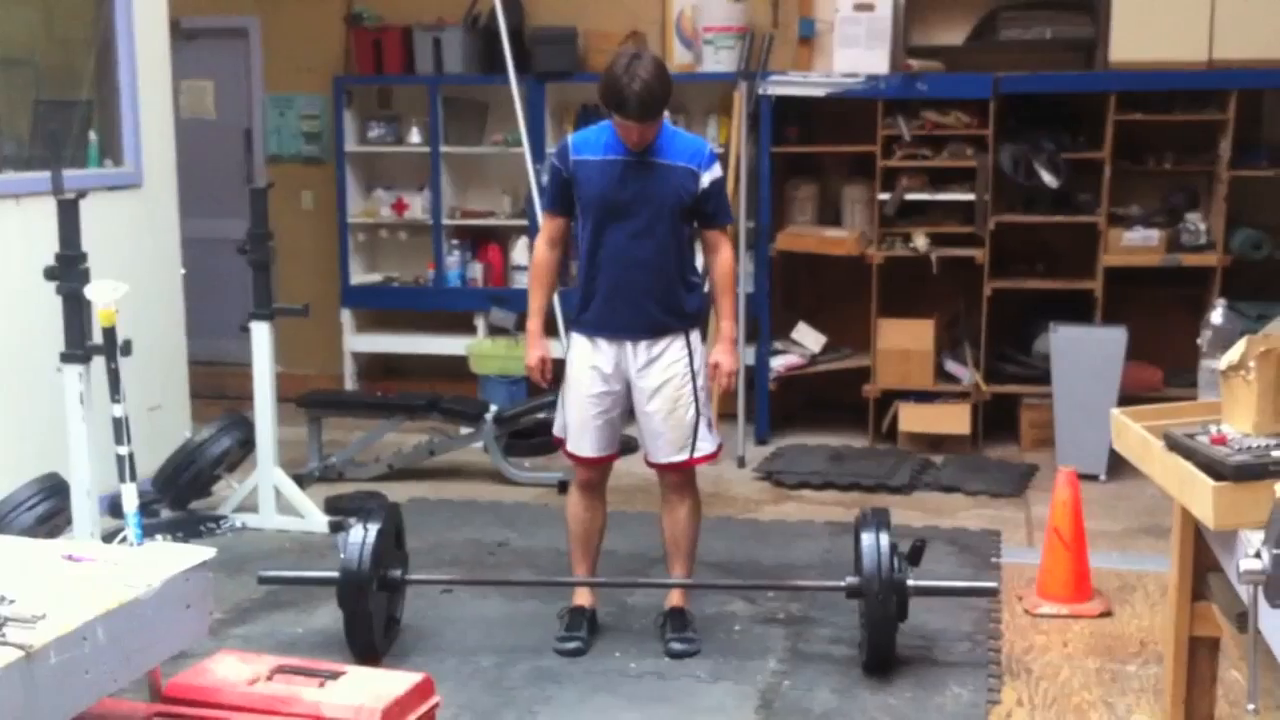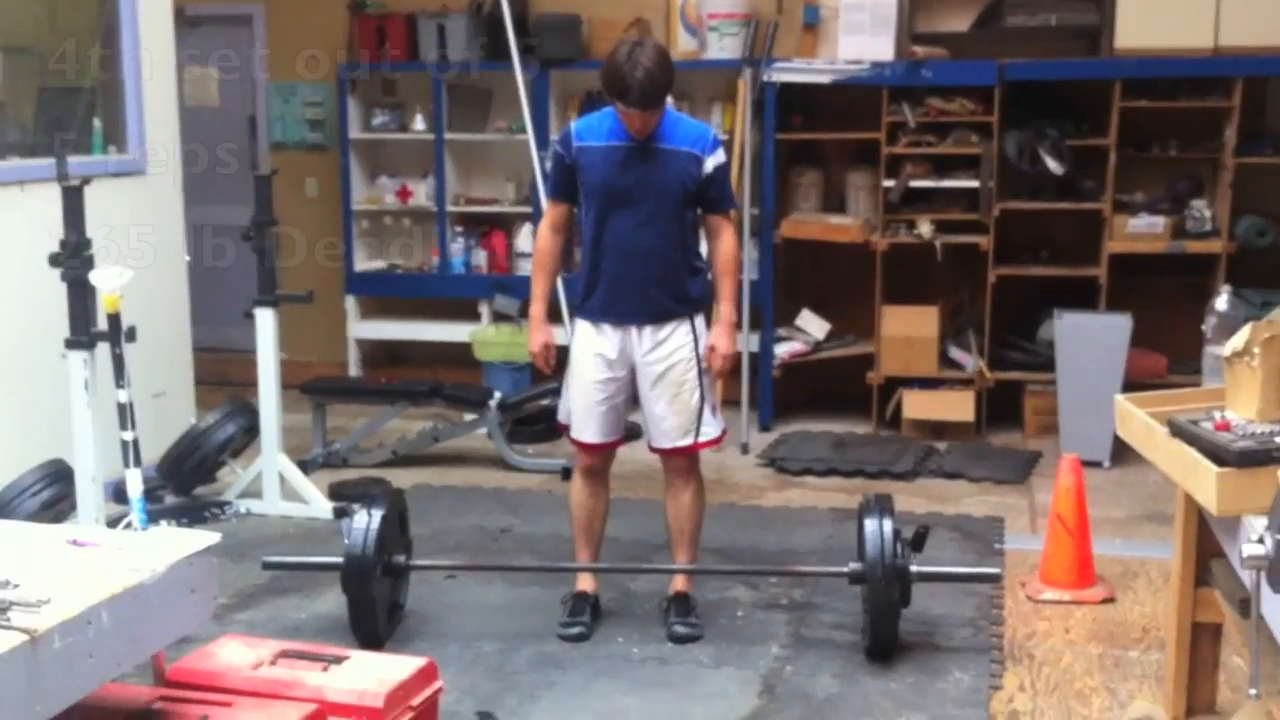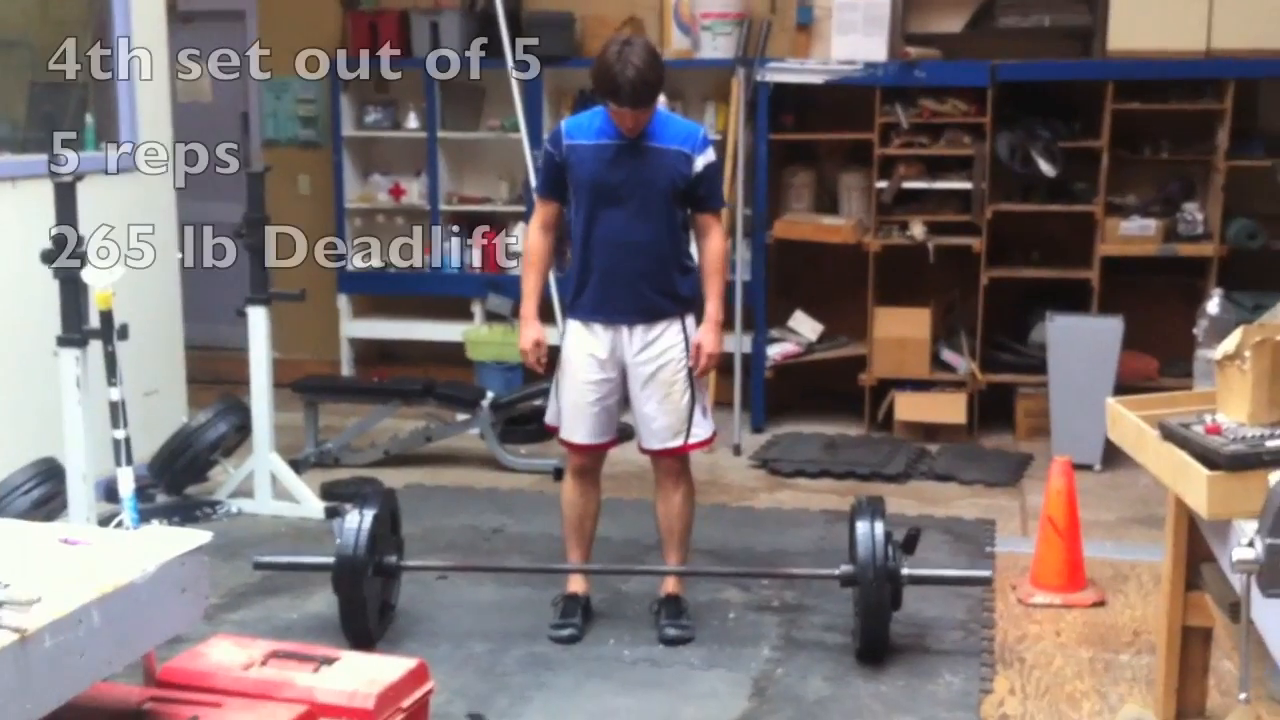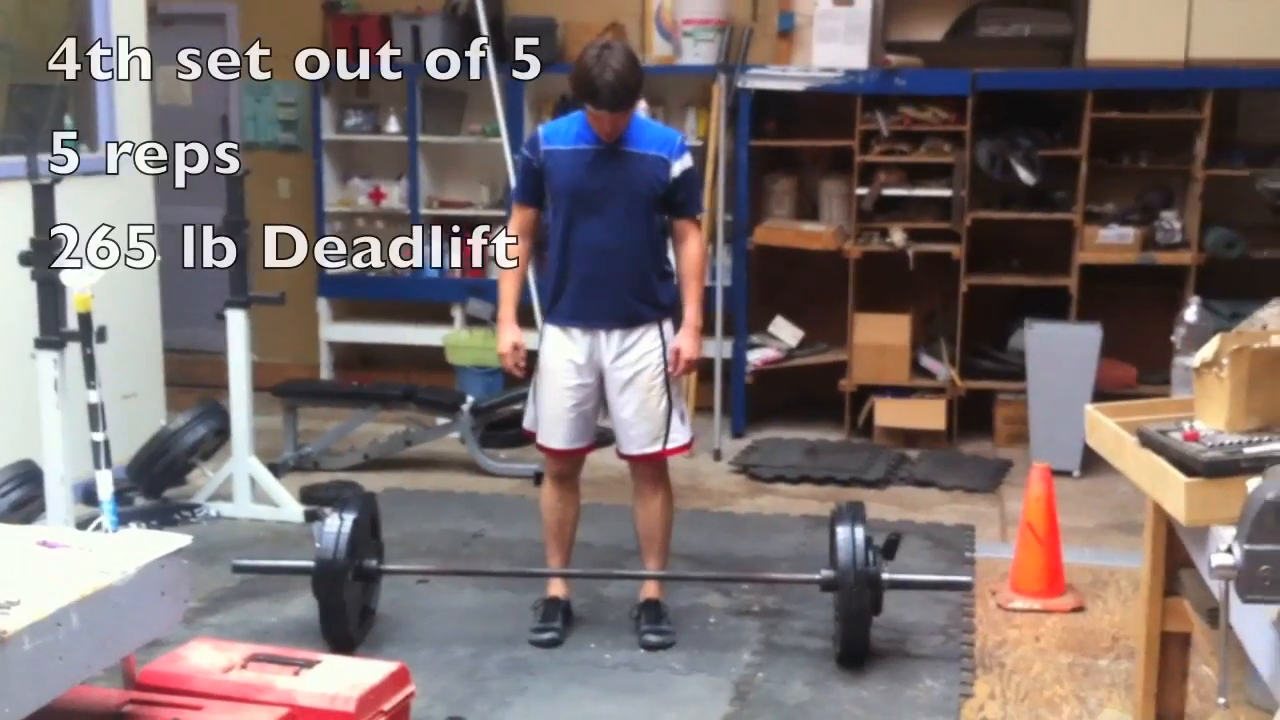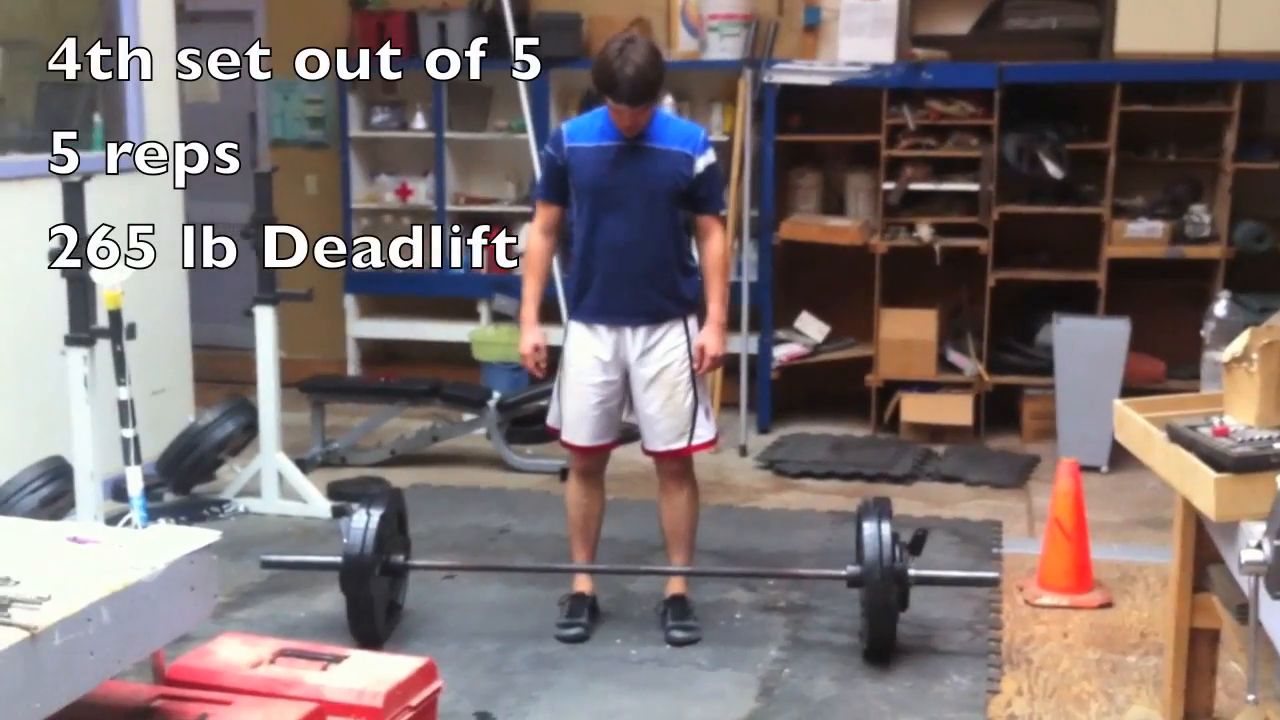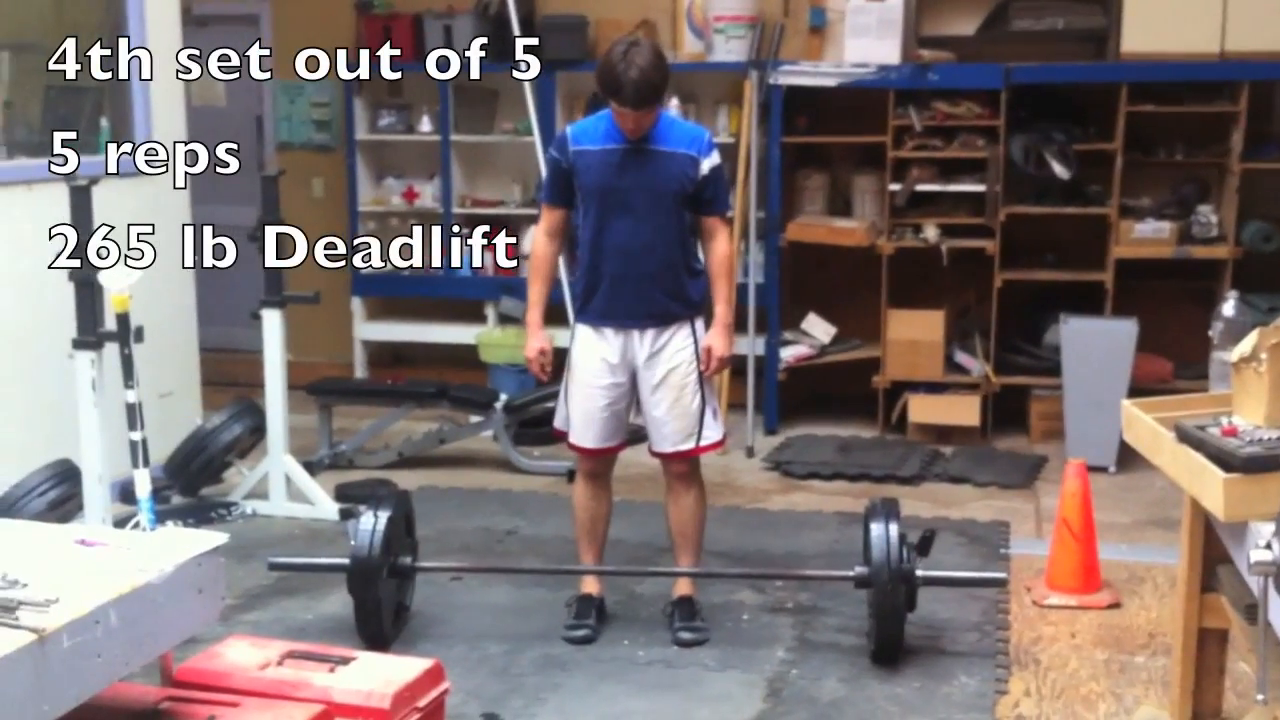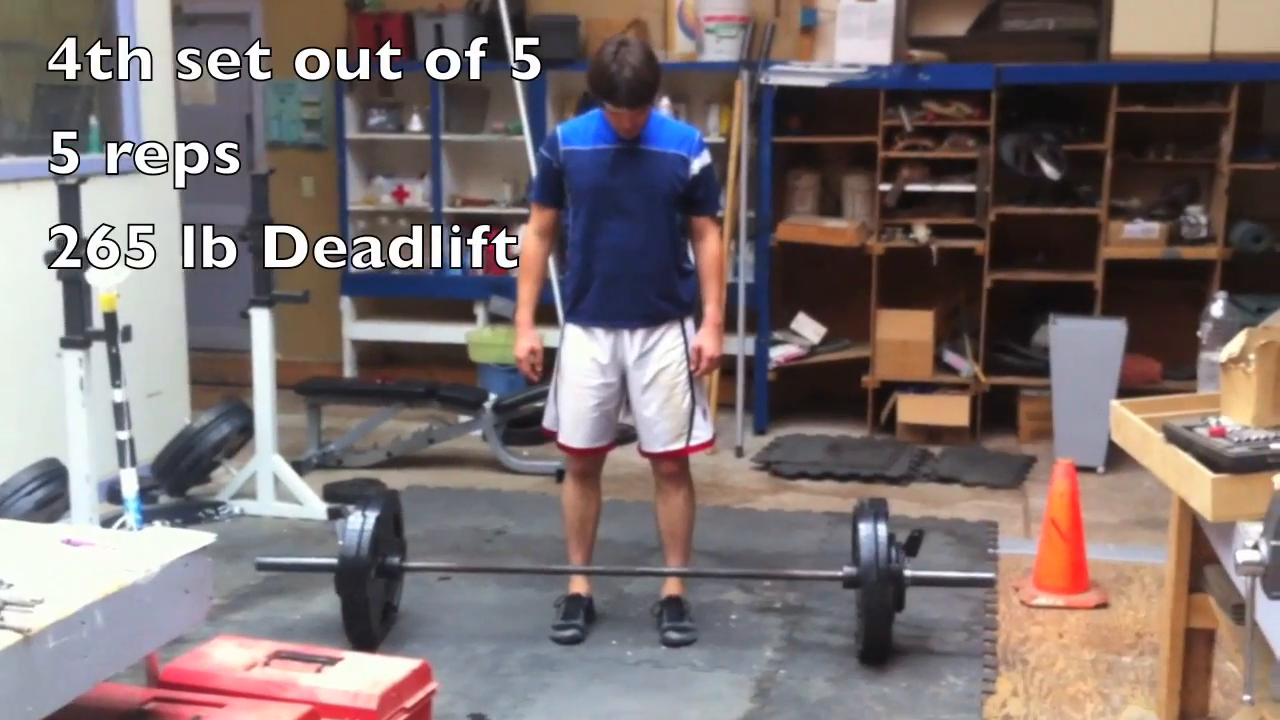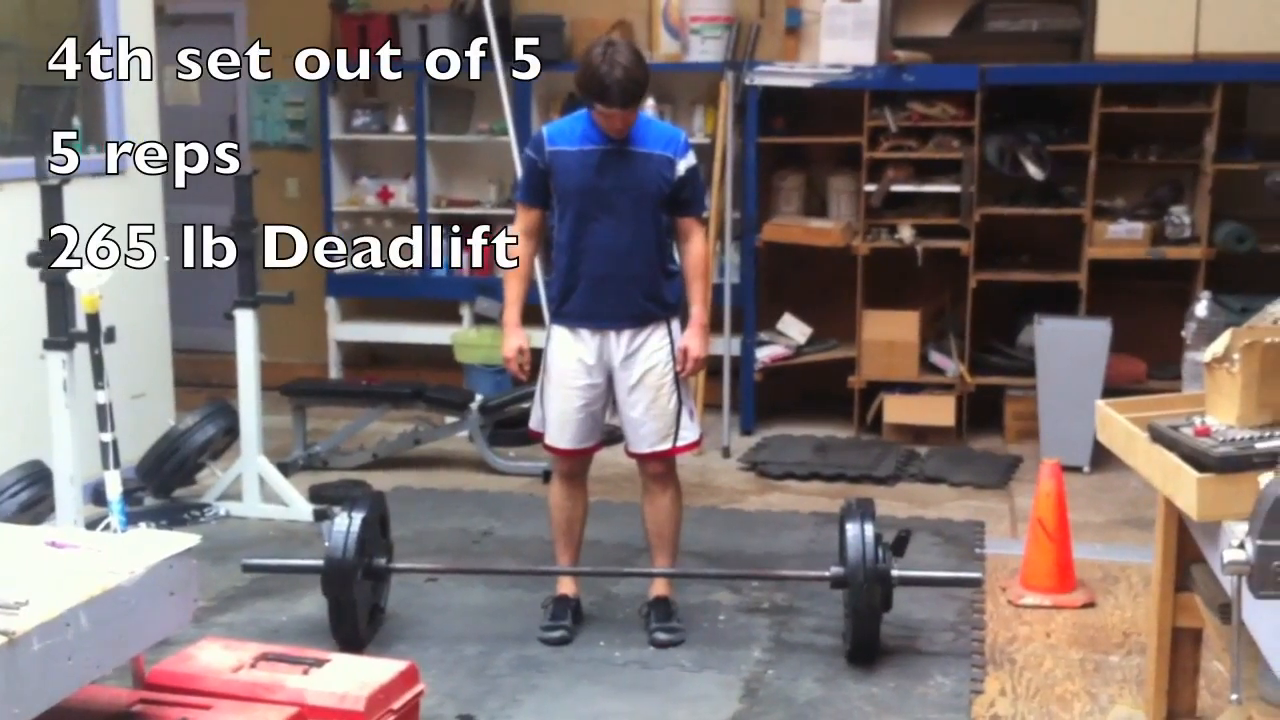
dt=0.2s
person 1, frame 1
left shoulder: (696, 159)
right shoulder: (574, 153)
left elbow: (719, 249)
right elbow: (550, 242)
left wrist: (726, 338)
right wrist: (534, 329)
left hip: (670, 339)
right hip: (592, 337)
left knee: (676, 473)
right knee: (586, 471)
left ankle: (677, 602)
right ankle: (581, 600)
person 1, frame 2
left shoulder: (700, 145)
right shoulder: (577, 140)
left elbow: (722, 235)
right elbow: (553, 228)
left wrist: (725, 322)
right wrist: (537, 314)
left hip: (674, 324)
right hip: (597, 323)
left knee: (681, 457)
right knee: (589, 457)
left ankle: (681, 588)
right ankle: (585, 586)
person 1, frame 3
left shoulder: (691, 143)
right shoulder: (567, 138)
left elbow: (711, 233)
right elbow: (543, 226)
left wrist: (711, 320)
right wrist: (529, 313)
left hip: (665, 324)
right hip: (588, 322)
left knee: (671, 458)
right knee: (581, 458)
left ankle: (672, 588)
right ankle: (576, 586)
person 1, frame 4
left shoulder: (668, 149)
right shoulder: (546, 143)
left elbow: (688, 238)
right elbow: (521, 232)
left wrist: (690, 325)
right wrist: (507, 318)
left hip: (644, 329)
right hip: (566, 327)
left knee: (650, 463)
right knee: (559, 463)
left ankle: (652, 594)
right ankle: (556, 591)
person 1, frame 5
left shoulder: (691, 145)
right shoulder: (568, 140)
left elbow: (711, 235)
right elbow: (543, 230)
left wrist: (715, 321)
right wrist: (529, 319)
left hip: (667, 326)
right hip: (590, 325)
left knee: (674, 460)
right knee: (584, 459)
left ankle: (677, 590)
right ankle: (582, 587)
person 1, frame 6
left shoulder: (696, 146)
right shoulder: (573, 144)
left elbow: (716, 237)
right elbow: (549, 234)
left wrist: (721, 323)
right wrist: (534, 323)
left hip: (674, 329)
right hip: (597, 328)
left knee: (681, 462)
right knee: (591, 460)
left ankle: (685, 591)
right ankle: (589, 588)
person 1, frame 7
left shoulder: (687, 147)
right shoulder: (564, 144)
left elbow: (706, 237)
right elbow: (539, 234)
left wrist: (712, 323)
right wrist: (525, 323)
left hip: (664, 329)
right hip: (587, 328)
left knee: (671, 462)
right knee: (580, 460)
left ankle: (674, 591)
right ankle: (578, 588)
person 1, frame 8
left shoulder: (672, 147)
right shoulder: (550, 144)
left elbow: (691, 237)
right elbow: (525, 235)
left wrist: (698, 323)
right wrist: (512, 323)
left hip: (651, 330)
right hip: (573, 329)
left knee: (658, 463)
right knee: (568, 462)
left ankle: (661, 592)
right ankle: (565, 589)
